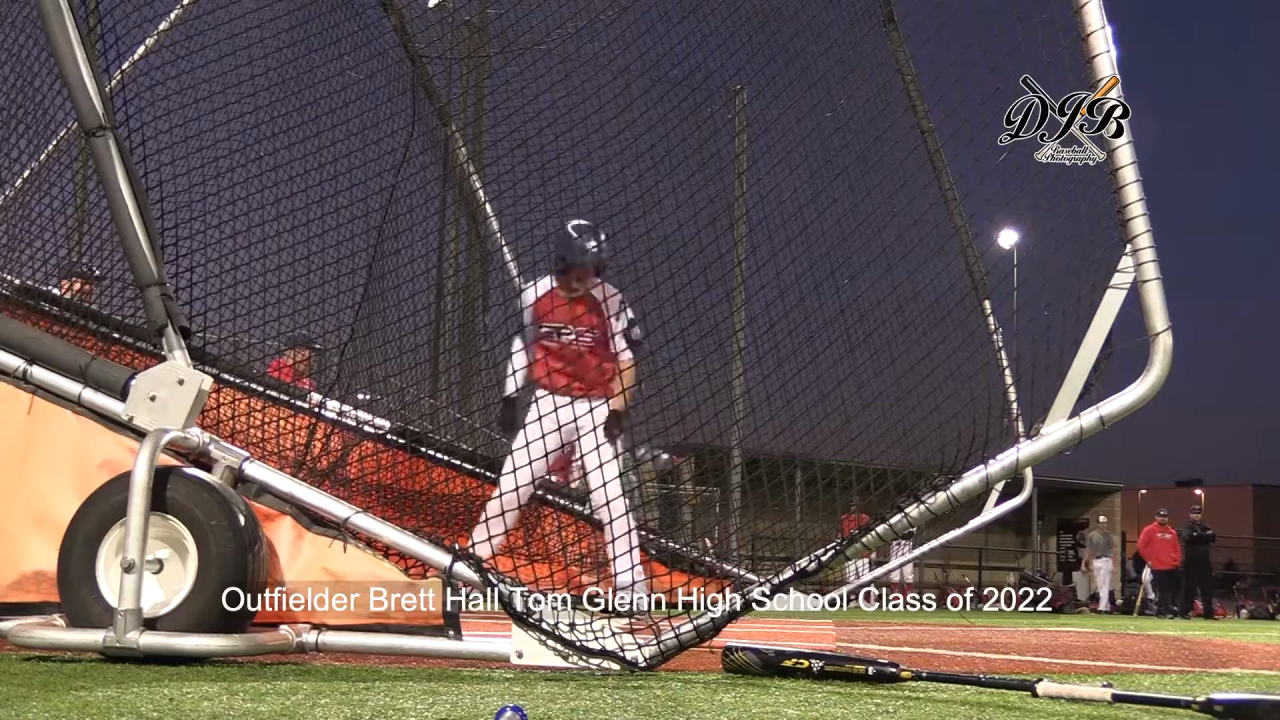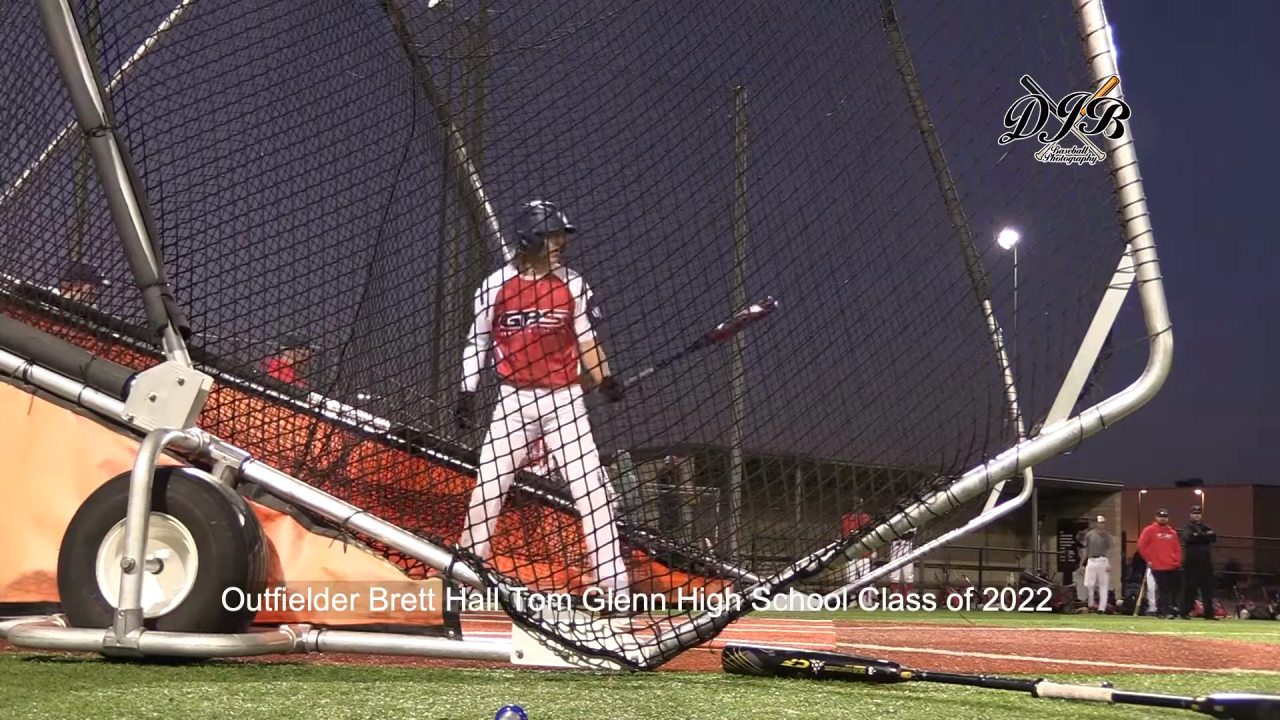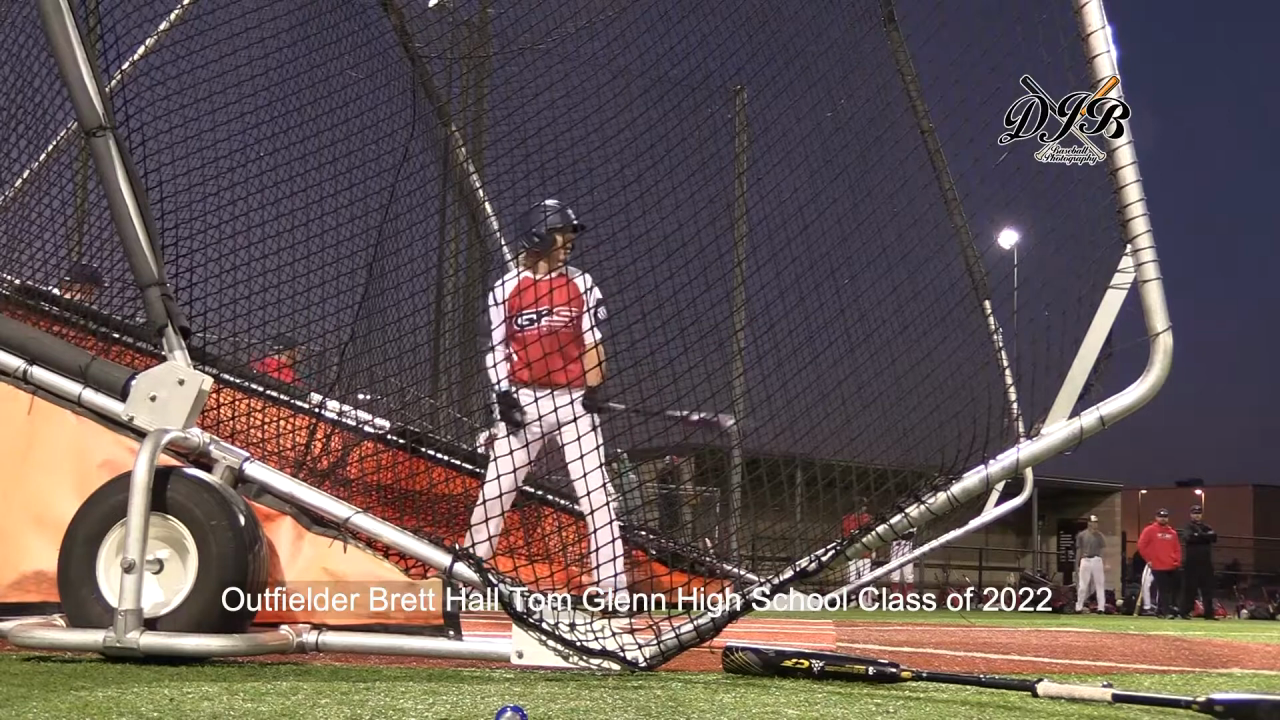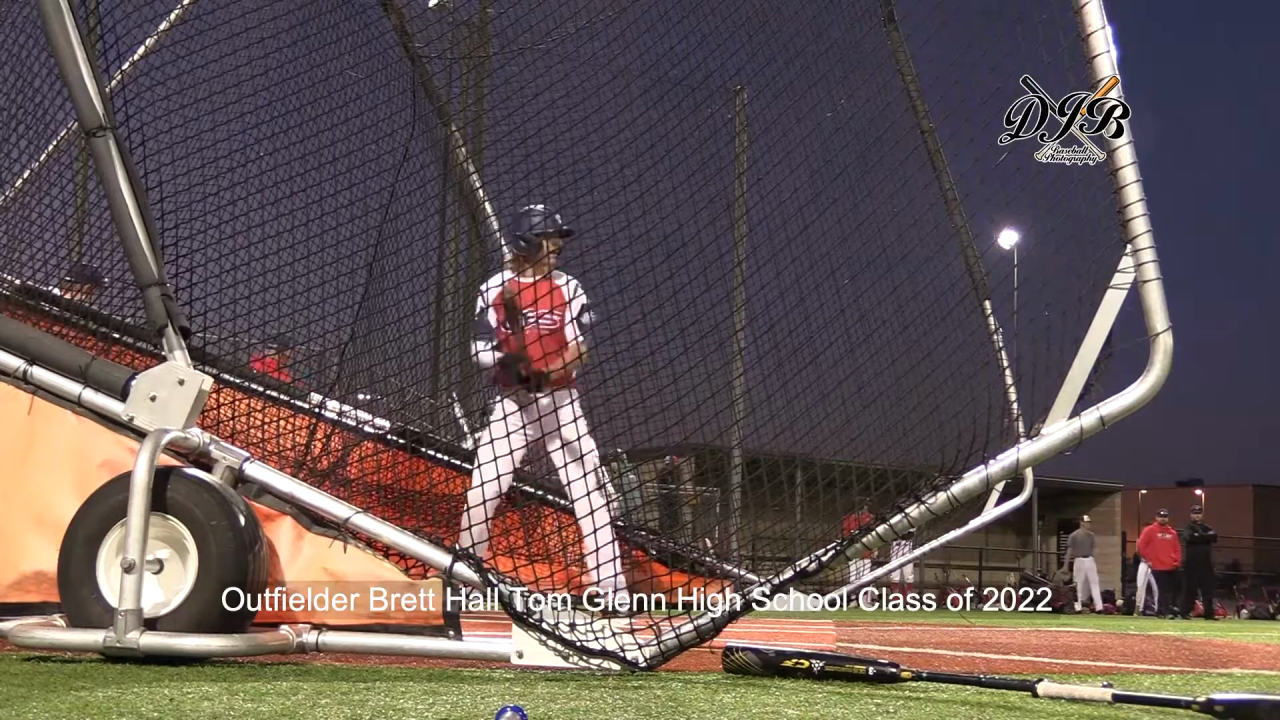
dt=0.3s
person 1, frame 1
left shoulder: (610, 303)
right shoulder: (535, 294)
left elbow: (625, 361)
right elbow: (526, 345)
left wrist: (619, 409)
right wrist: (511, 393)
left hip: (594, 408)
right hip: (547, 403)
left knee: (609, 494)
right knee: (510, 486)
left ankle: (630, 586)
person 1, frame 2
left shoulder: (573, 284)
right shoulder: (496, 285)
left elbow: (587, 339)
right elbow: (478, 341)
left wrist: (605, 379)
right wrist: (467, 392)
left hip: (564, 399)
right hip: (515, 400)
left knee: (590, 487)
right knee: (488, 488)
left ankle: (615, 583)
person 1, frame 3
left shoulder: (581, 284)
right shoulder: (507, 288)
left elbow: (592, 344)
right elbow: (496, 349)
left wrist: (595, 389)
right wrist: (503, 395)
left hip: (572, 400)
right hip: (525, 400)
left knee: (596, 490)
right knee: (496, 487)
left ankle: (613, 586)
person 1, frame 4
left shoulder: (568, 288)
right shoulder: (495, 289)
left elbow: (577, 349)
right elbow: (482, 351)
left wrist: (546, 374)
right wrist: (507, 363)
left hip: (560, 401)
right hip: (512, 403)
left knee: (588, 492)
right knee: (483, 491)
left ankle: (612, 585)
